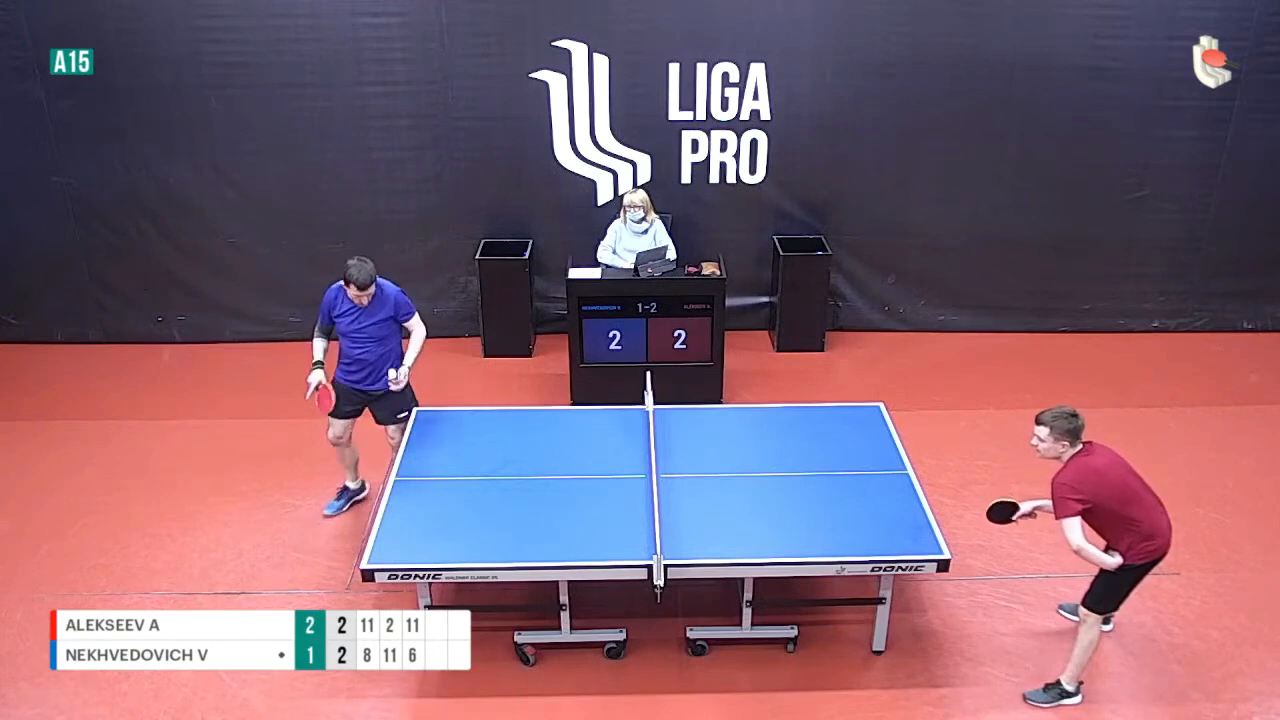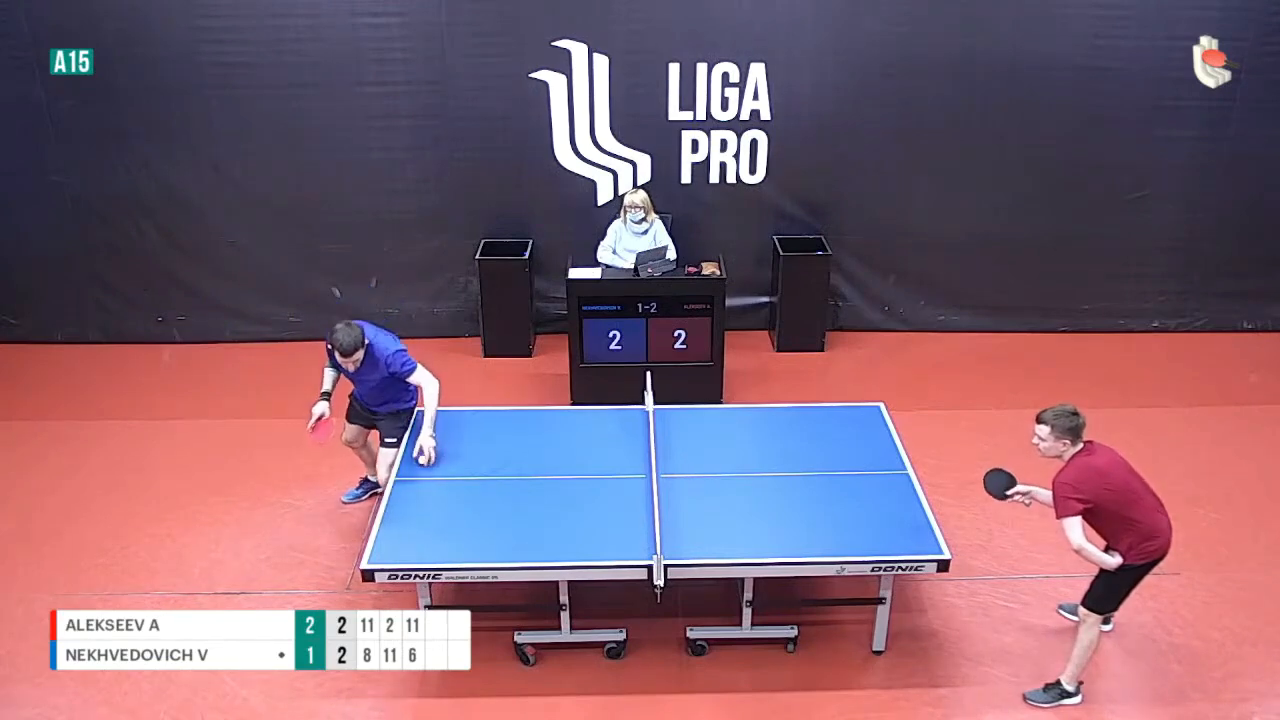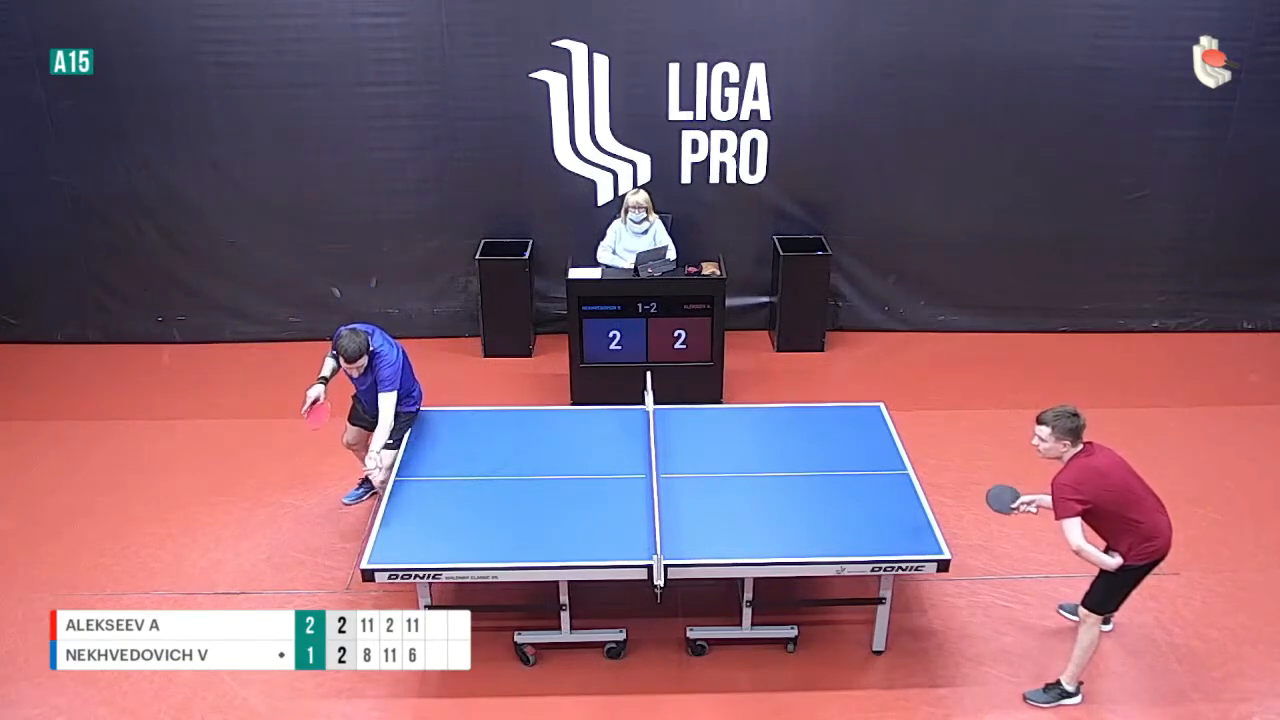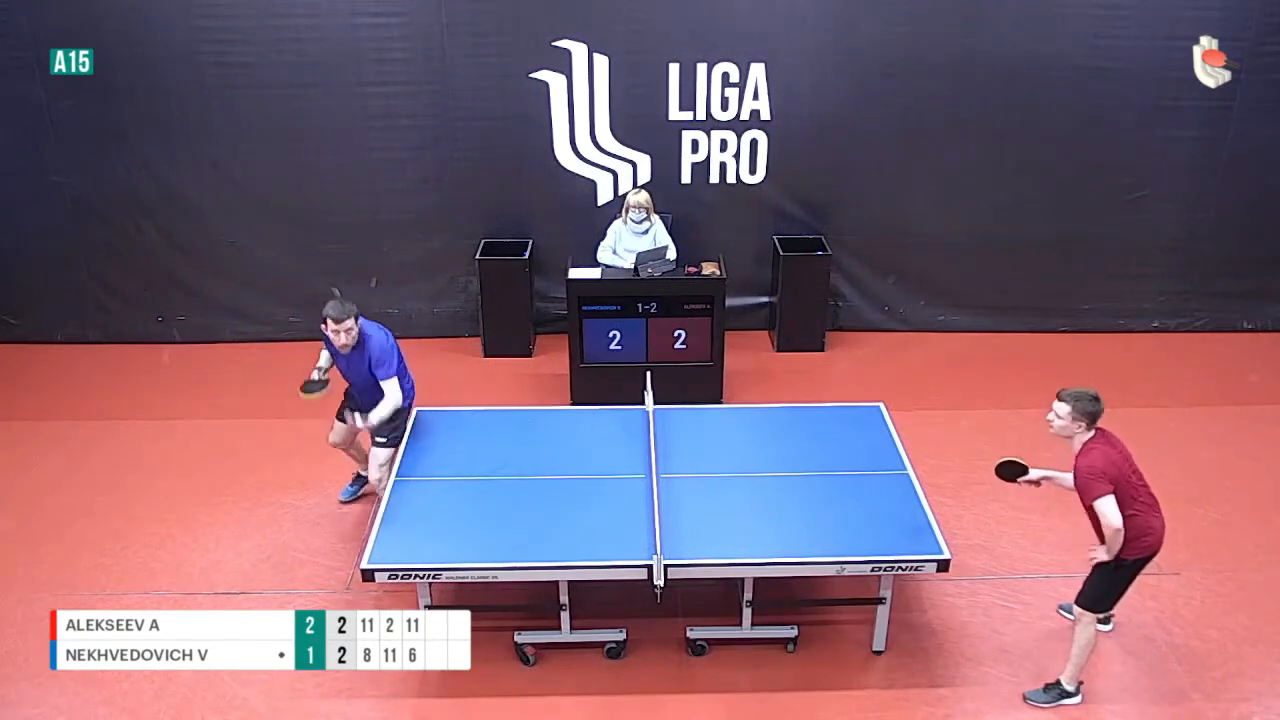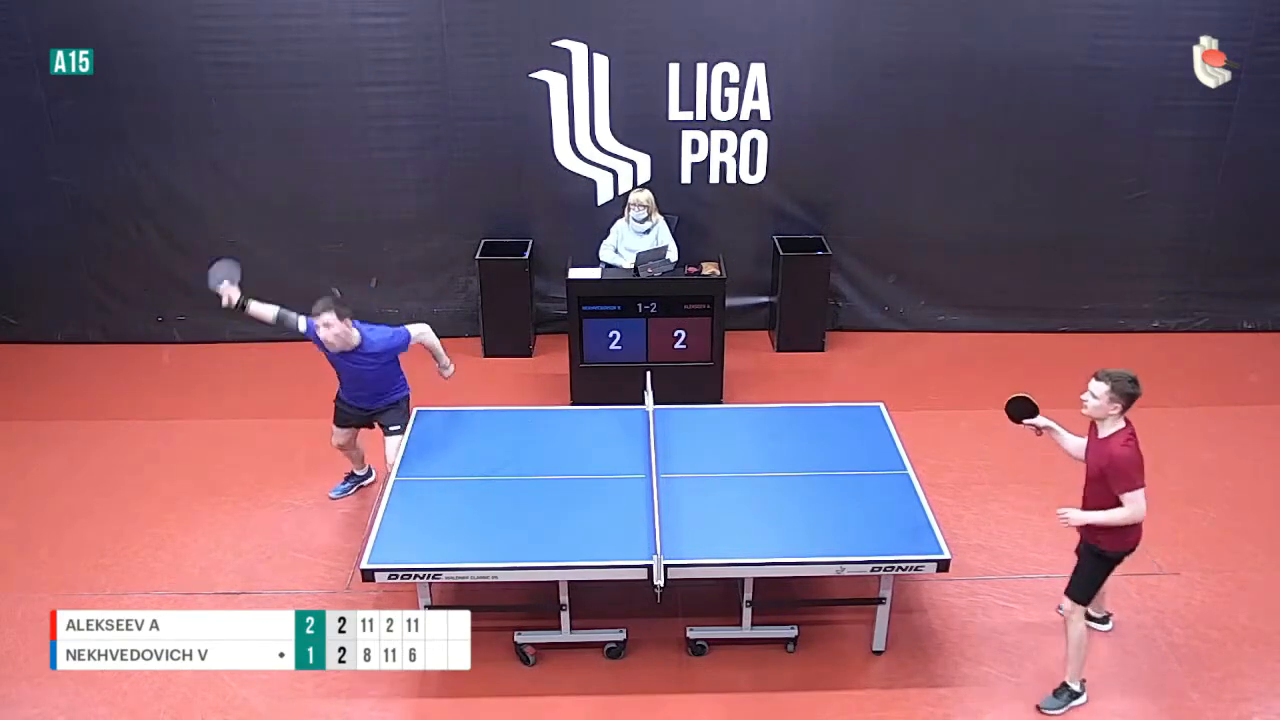
dt=1s
person 1, frame 1
left shoulder: (1065, 481)
right shoulder: (1094, 451)
left elbow: (1077, 544)
left wrist: (1112, 563)
right wrist: (1039, 505)
left hip: (1142, 546)
right hip: (1155, 528)
left knee: (1088, 615)
left ankle: (1068, 687)
right ankle: (1103, 612)
person 1, frame 2
left shoulder: (1067, 480)
right shoulder: (1096, 450)
left elbow: (1078, 544)
left wrist: (1113, 563)
right wrist: (1034, 493)
left hip: (1142, 546)
right hip: (1155, 529)
left knee: (1088, 615)
left ankle: (1068, 688)
right ankle: (1103, 613)
person 1, frame 3
left shoulder: (1066, 481)
right shoulder: (1095, 452)
left elbow: (1077, 545)
left wrist: (1112, 564)
right wrist: (1039, 500)
left hip: (1143, 546)
right hip: (1156, 528)
left knee: (1089, 616)
left ankle: (1068, 688)
right ankle: (1102, 612)
person 1, frame 4
left shoulder: (1088, 465)
right shoulder: (1103, 439)
left elbow: (1113, 523)
left wrist: (1109, 551)
right wrist: (1047, 476)
left hip: (1134, 541)
right hip: (1148, 525)
left knee: (1084, 612)
left ankle: (1068, 687)
right ankle: (1102, 612)
person 1, frame 5
left shoulder: (1121, 453)
right shoulder: (1103, 427)
left elbow: (1136, 512)
right elbow: (1084, 451)
left wrist: (1084, 517)
right wrist: (1050, 427)
left hip: (1110, 538)
right hip: (1099, 529)
left knee: (1071, 609)
right knee: (1084, 563)
left ankle: (1073, 688)
right ankle: (1098, 613)
person 2, frame 1
left shoulder: (393, 296)
right shoulder: (332, 297)
left elbow: (418, 330)
right elbow: (321, 333)
left wrist: (406, 366)
right wrist: (318, 365)
left hip: (387, 383)
right hip: (347, 381)
left knee: (397, 440)
right knee: (337, 437)
right ankle: (353, 486)
person 2, frame 2
left shoulder: (387, 352)
right shoulder: (335, 339)
left elbow: (430, 384)
right elbow: (332, 366)
left wrist: (427, 433)
right wrist: (324, 397)
left hip: (396, 406)
right hip: (364, 399)
left knee: (386, 479)
right knee: (351, 440)
right ankle: (373, 479)
person 2, frame 3
left shoulder: (386, 360)
right shoulder: (343, 336)
left elbow: (386, 418)
right elbow: (332, 357)
left wrist: (374, 452)
right wrist: (322, 382)
left hip: (400, 407)
right hip: (367, 398)
left knee: (381, 479)
right knee: (351, 442)
right ankle: (371, 481)
person 2, frame 4
left shoulder: (378, 344)
right shoulder: (333, 335)
left elbow: (394, 398)
left wrist: (370, 422)
right wrist: (321, 369)
left hip: (390, 406)
right hip: (359, 397)
left knee: (378, 478)
right knee: (337, 441)
right ankle: (365, 471)
person 2, frame 5
left shoulder: (384, 343)
right shoulder: (323, 333)
left elbow: (421, 331)
right elbow: (285, 317)
left wrist: (443, 362)
right wrist: (242, 303)
left hip: (391, 401)
right hip: (352, 398)
left knee: (394, 466)
right knee: (341, 442)
right ankle: (361, 473)
